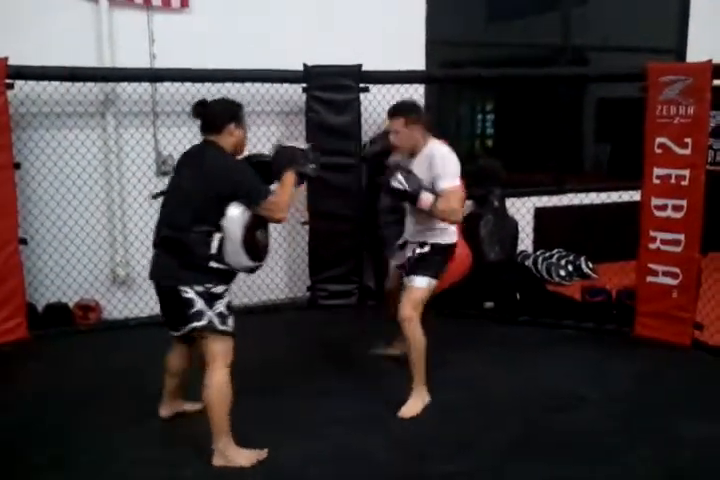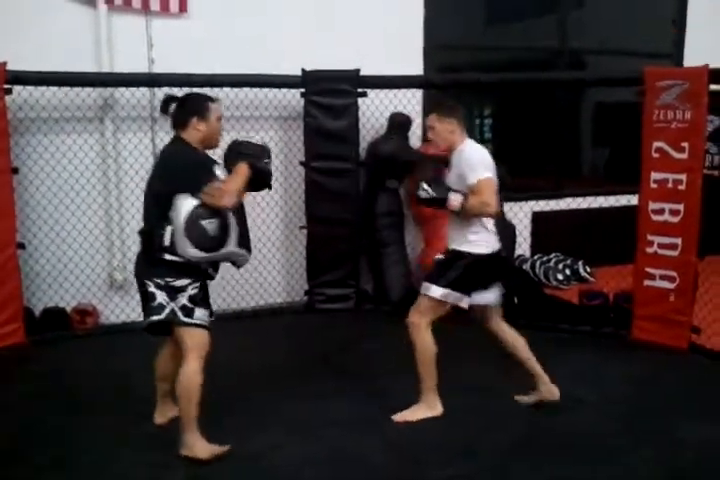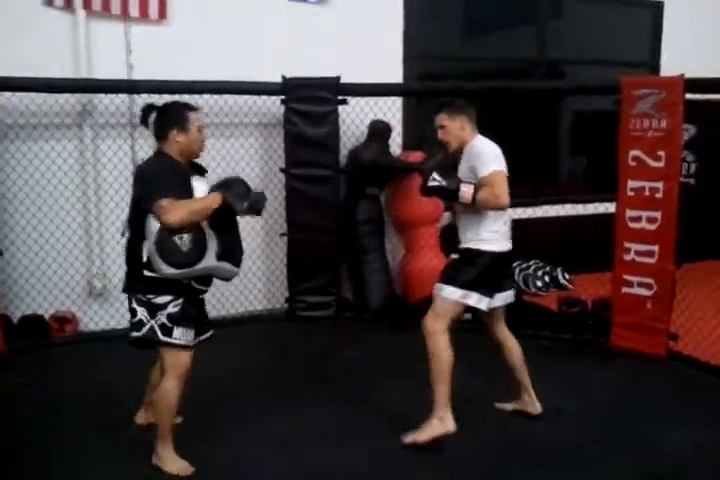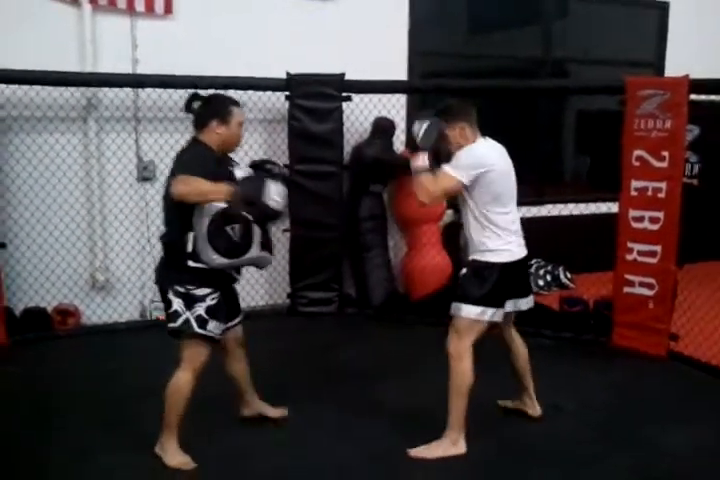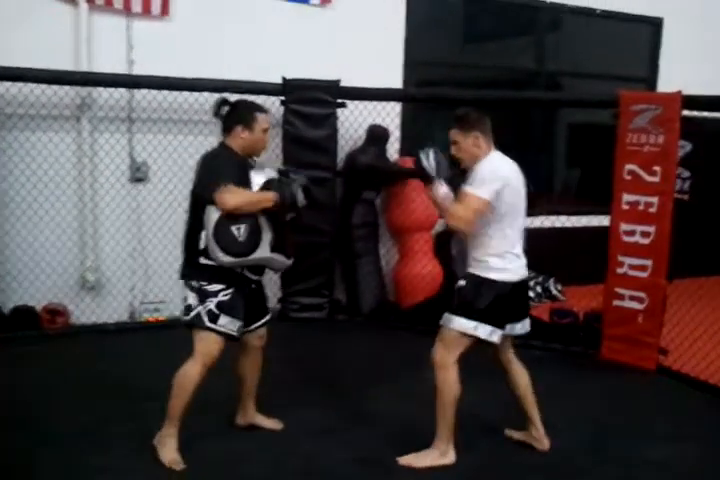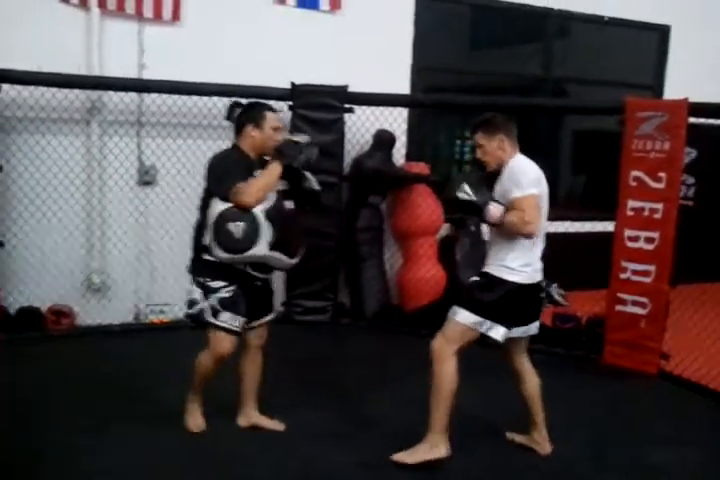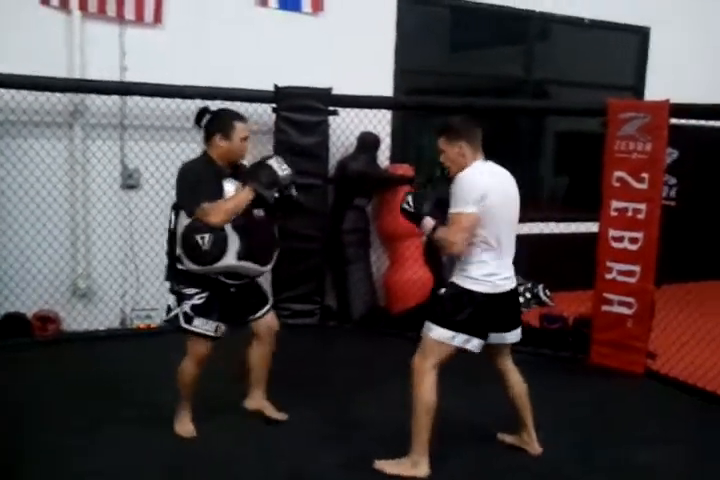
dt=0.3s
person 1, frame 1
left shoulder: (192, 158)
right shoulder: (230, 169)
right elbow: (278, 210)
left wrist: (254, 176)
right wrist: (290, 171)
left hip: (170, 264)
right hip: (197, 273)
left knee: (185, 338)
right knee: (219, 357)
left ankle: (170, 402)
right ankle: (224, 449)
person 1, frame 2
left shoulder: (192, 158)
right shoulder: (180, 158)
left elbow: (221, 194)
right elbow: (224, 197)
left wrist: (243, 175)
right wrist: (244, 164)
left hip: (185, 267)
right hip: (169, 269)
left knee: (177, 341)
right knee: (196, 347)
left ankle: (165, 406)
right ankle: (191, 437)
person 1, frame 3
left shoulder: (190, 170)
right shoulder: (155, 172)
left elbow: (201, 213)
right elbow: (173, 215)
left wrist: (226, 199)
right wrist: (220, 196)
left hip: (181, 281)
right hip: (157, 285)
left knee: (171, 355)
right knee: (178, 365)
left ankle: (149, 409)
right ankle: (163, 449)
person 1, frame 4
left shoulder: (216, 159)
right shoulder: (193, 157)
left elbow: (228, 192)
right elbow: (180, 189)
right wrist: (235, 191)
left hip: (214, 272)
right hip: (190, 276)
left knee: (234, 341)
right knee: (194, 360)
left ankle: (250, 403)
right ankle: (167, 441)
person 1, frame 5
left shoulder: (243, 164)
right shoulder: (217, 162)
left elbow: (252, 203)
right elbow: (230, 201)
left wrist: (279, 188)
right wrist: (277, 196)
left hip: (243, 271)
right hip: (211, 274)
left knee: (256, 341)
right knee: (206, 354)
left ankle: (247, 411)
right ankle: (168, 434)
person 1, frame 6
left shoulder: (262, 166)
right shoulder: (225, 163)
right elbow: (248, 197)
right wrist: (280, 164)
left hip: (254, 269)
right hip: (220, 271)
left knee: (256, 340)
right knee: (222, 347)
left ankle: (249, 411)
right ankle: (194, 401)
person 1, frame 7
left shoulder: (238, 171)
right shoulder: (193, 173)
left elbow: (253, 212)
right elbow: (214, 216)
left wrist: (270, 189)
right wrist: (252, 187)
left hip: (238, 272)
right hip: (199, 277)
left knee: (268, 328)
right knee: (199, 351)
left ankle: (256, 397)
right ankle: (183, 412)
person 2, frame 1
left shoulder: (442, 157)
right shoulder: (402, 150)
left elbow: (454, 213)
left wrist: (418, 195)
left hip: (436, 244)
right hip: (412, 238)
left knee: (408, 313)
right knee: (393, 289)
left ankle: (420, 391)
right ankle: (404, 341)
person 2, frame 2
left shoulder: (471, 155)
right shoulder: (464, 155)
left elbow: (488, 205)
left wrist: (449, 200)
right wrist: (441, 193)
left hip: (468, 255)
right hip: (483, 253)
left knee: (418, 320)
right knee: (494, 323)
left ankle: (429, 401)
right ankle: (544, 384)
person 2, frame 3
left shoulder: (481, 149)
right shoulder: (471, 153)
left elbow: (500, 198)
left wrist: (457, 190)
right wrist: (447, 186)
left hip: (482, 254)
right hip: (493, 253)
left knee: (434, 324)
right knee: (497, 327)
left ankle: (441, 416)
right ankle: (528, 398)
person 2, frame 4
left shoulder: (474, 155)
right shoulder: (492, 150)
left elbow: (426, 193)
left wrist: (419, 157)
left hip: (491, 264)
right hip: (514, 258)
left knee: (458, 345)
right knee: (508, 328)
left ankle: (453, 438)
right ankle: (529, 399)
person 2, frame 5
left shoulder: (488, 170)
right shoulder: (504, 166)
left elbow: (461, 222)
left wrist: (439, 187)
right wrist: (449, 193)
left hip: (490, 281)
right hip: (513, 278)
left knee: (444, 356)
right knee: (506, 353)
left ankle: (443, 448)
right ankle: (536, 431)
person 2, frame 6
left shoulder: (517, 170)
right shoulder: (529, 169)
left elbow: (528, 224)
left wrist: (488, 208)
right wrist: (488, 208)
left hip: (503, 281)
right hip: (528, 281)
left knee: (443, 348)
right knee: (518, 357)
left ankle: (435, 441)
right ankle: (539, 436)
person 2, frame 7
left shoulder: (468, 180)
right shoulder: (504, 177)
left elbow: (456, 244)
left wrist: (425, 222)
right wrist: (444, 219)
left hip: (472, 291)
right hip: (504, 288)
left knee: (424, 365)
right knee: (503, 360)
right ankle: (529, 436)
person 3, frame 1
left shoulder: (376, 141)
right shoulder: (392, 144)
left elbow: (367, 158)
left hip: (374, 199)
right hip: (388, 199)
left knee: (377, 245)
right knee: (392, 243)
left ankle: (381, 288)
person 3, frame 2
left shoulder: (375, 145)
right shoulder: (397, 146)
right elbow: (416, 159)
left hip: (372, 200)
right hip: (387, 201)
left knee: (375, 247)
right knee: (393, 247)
left ankle: (382, 294)
right ankle: (398, 295)
person 3, frame 3
left shoulder: (355, 153)
right shoulder: (378, 154)
right elbow: (396, 167)
right wrist: (420, 167)
left hip: (352, 208)
right hip: (367, 208)
left knee: (356, 255)
right knee: (372, 254)
left ankle: (363, 302)
right ankle: (378, 302)
person 3, frame 4
left shoulder: (359, 149)
right shoulder: (381, 150)
right elbow: (399, 164)
left hip: (355, 204)
right hip: (370, 204)
left knee: (358, 251)
right knee: (375, 250)
left ankle: (365, 298)
right ankle: (381, 297)
person 3, frame 5
left shoulder: (353, 156)
right shoulder: (375, 158)
right elbow: (394, 172)
right wrist: (420, 172)
left hip: (348, 210)
right hip: (363, 212)
left knee: (350, 258)
right knee: (366, 257)
left ankle: (356, 304)
right ankle: (371, 305)
person 3, frame 6
left shoulder: (360, 160)
right shoulder: (381, 162)
right elbow: (399, 176)
right wrist: (426, 178)
left hip: (353, 215)
right hip: (368, 216)
left knee: (355, 262)
right knee: (370, 261)
left ankle: (359, 308)
right ankle: (374, 308)
person 3, frame 7
left shoulder: (344, 163)
right shoulder: (365, 165)
right elbow: (384, 178)
right wrist: (410, 180)
left hip: (338, 217)
right hip: (354, 218)
left knee: (341, 264)
right knee: (357, 263)
left ankle: (346, 310)
right ankle: (361, 310)
